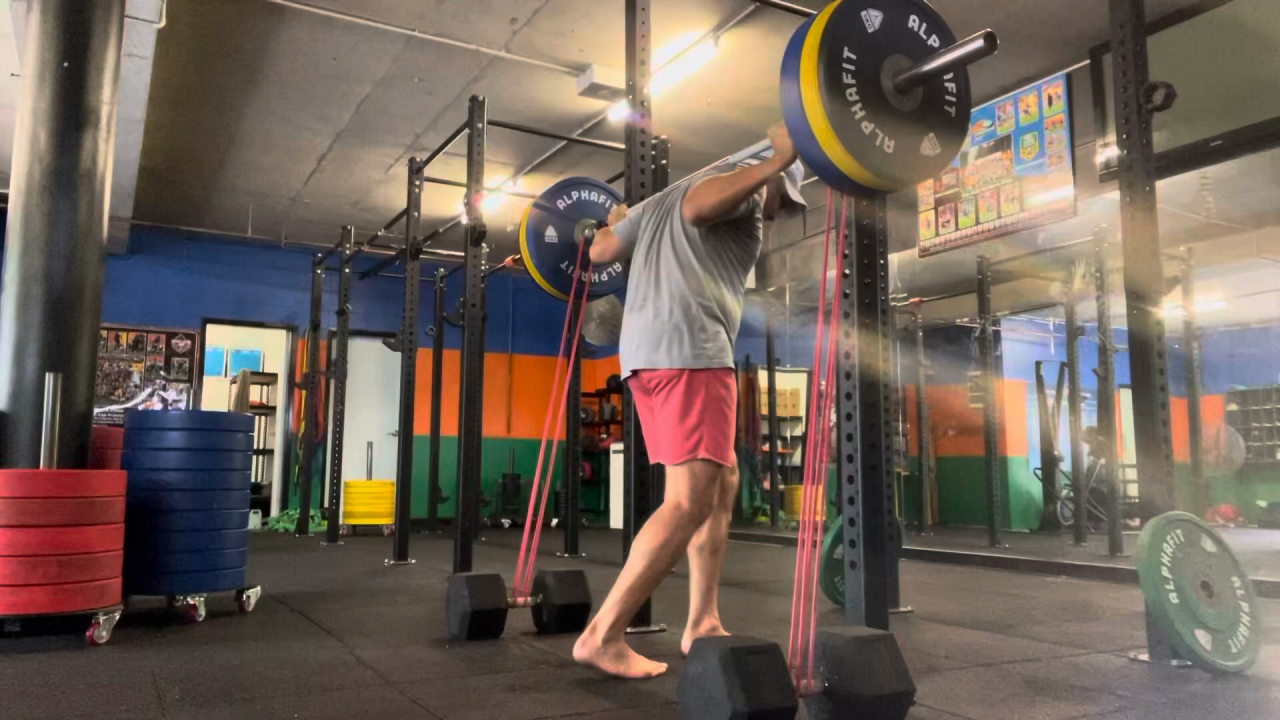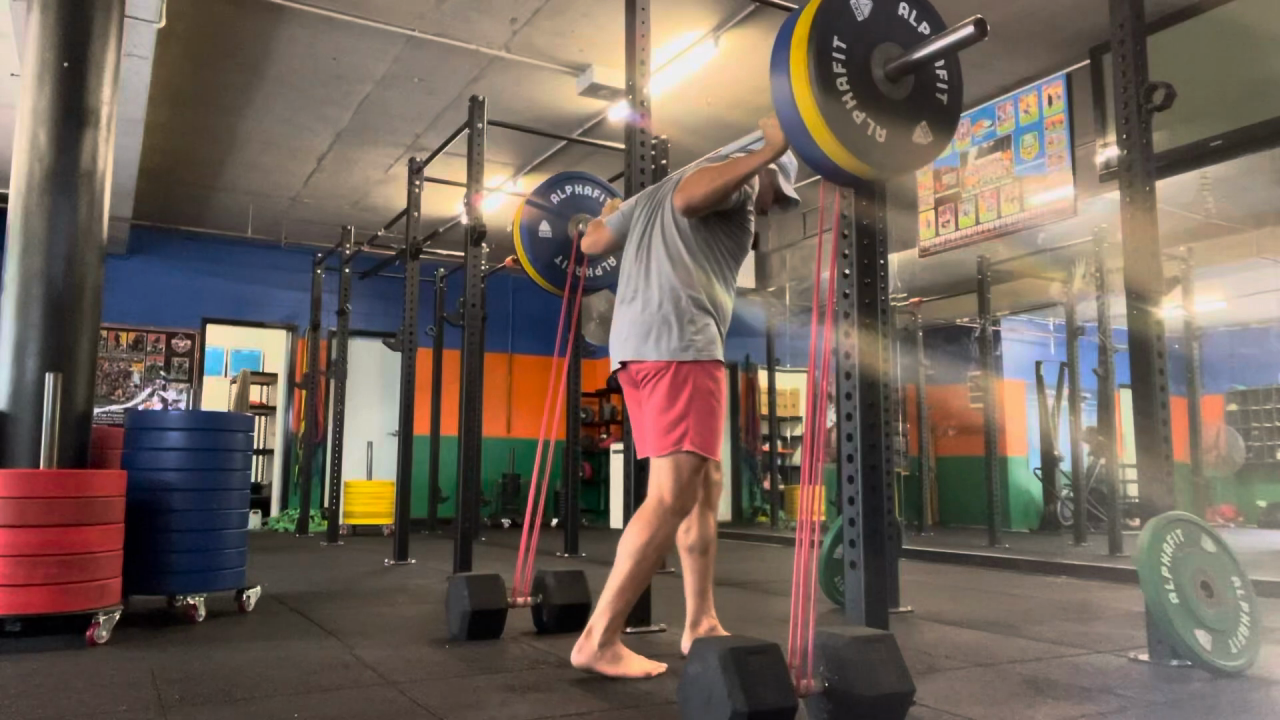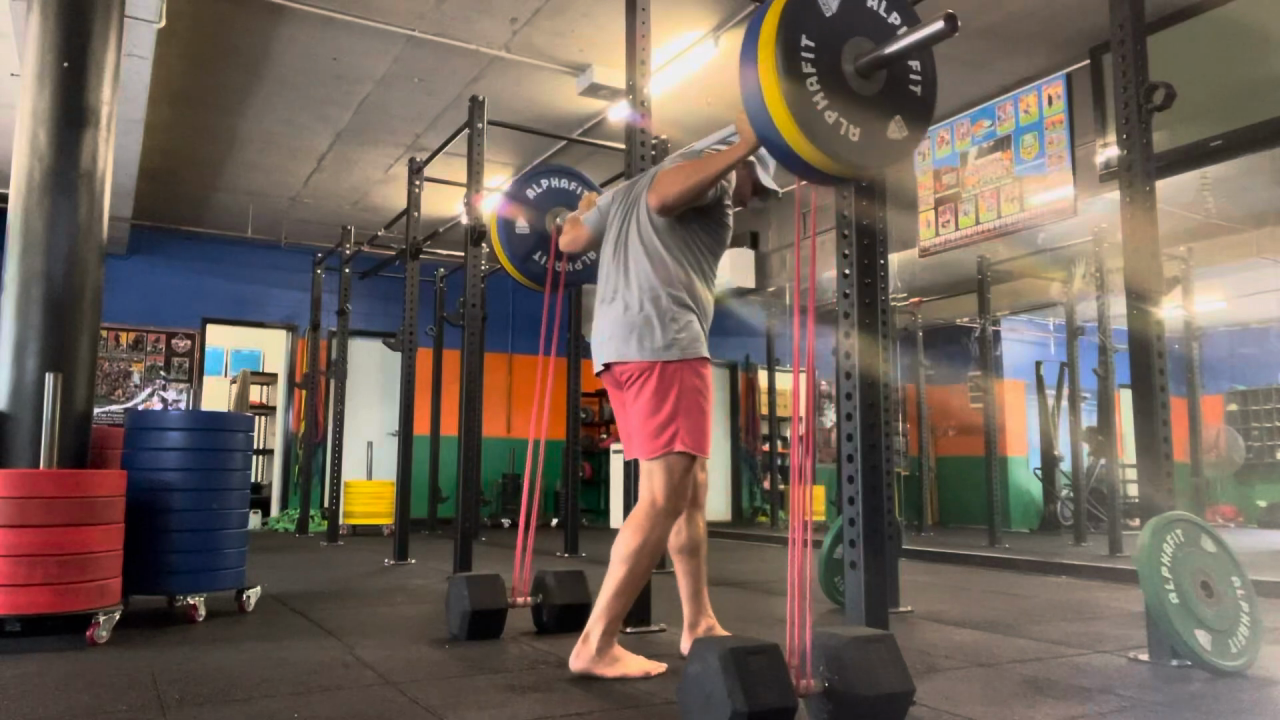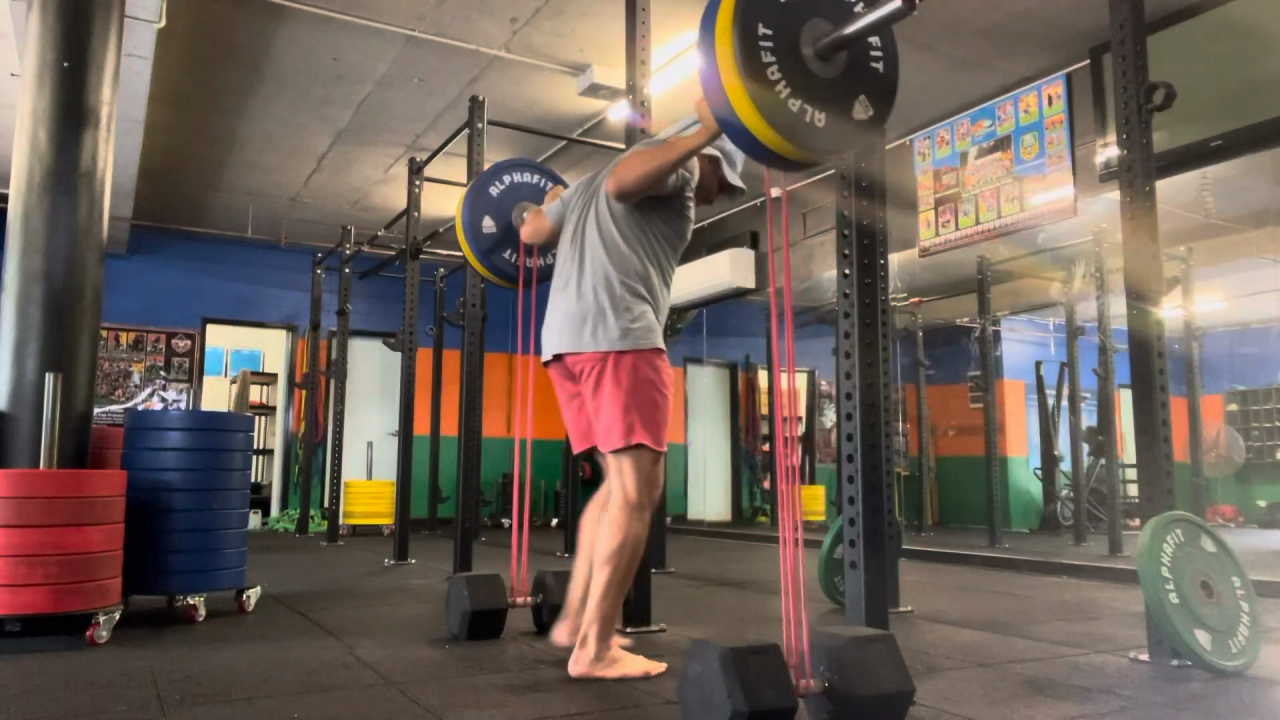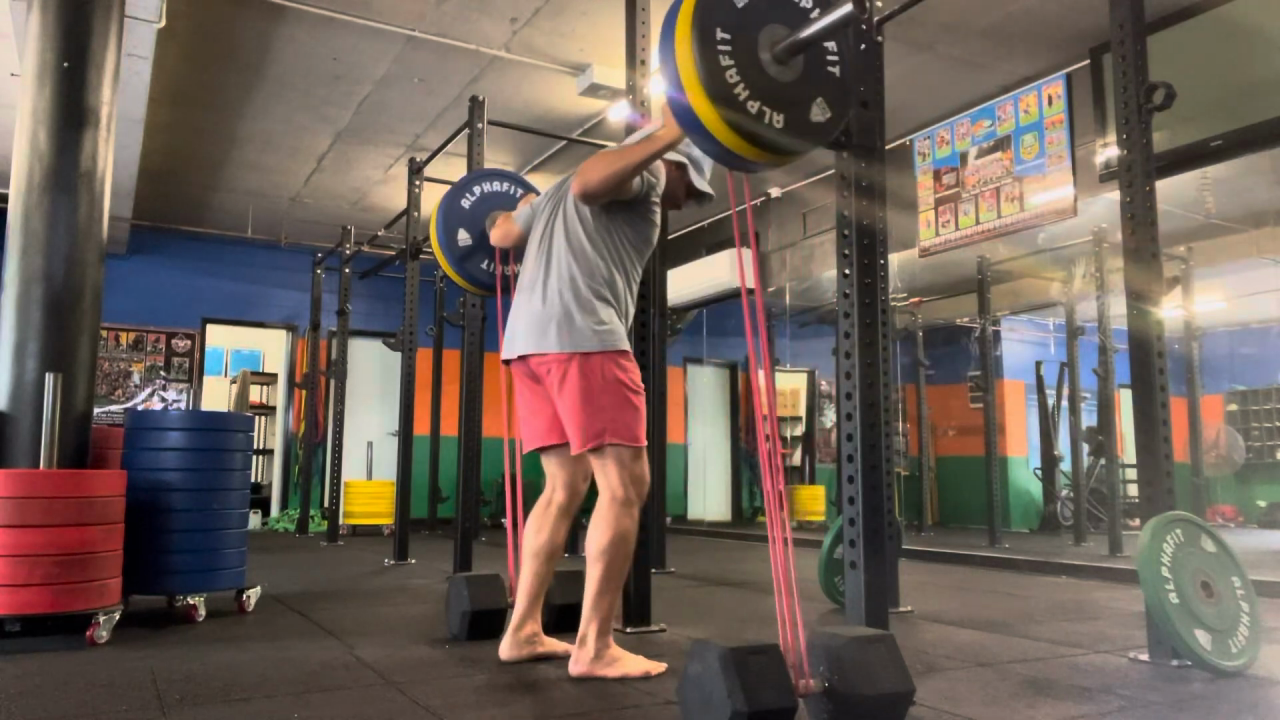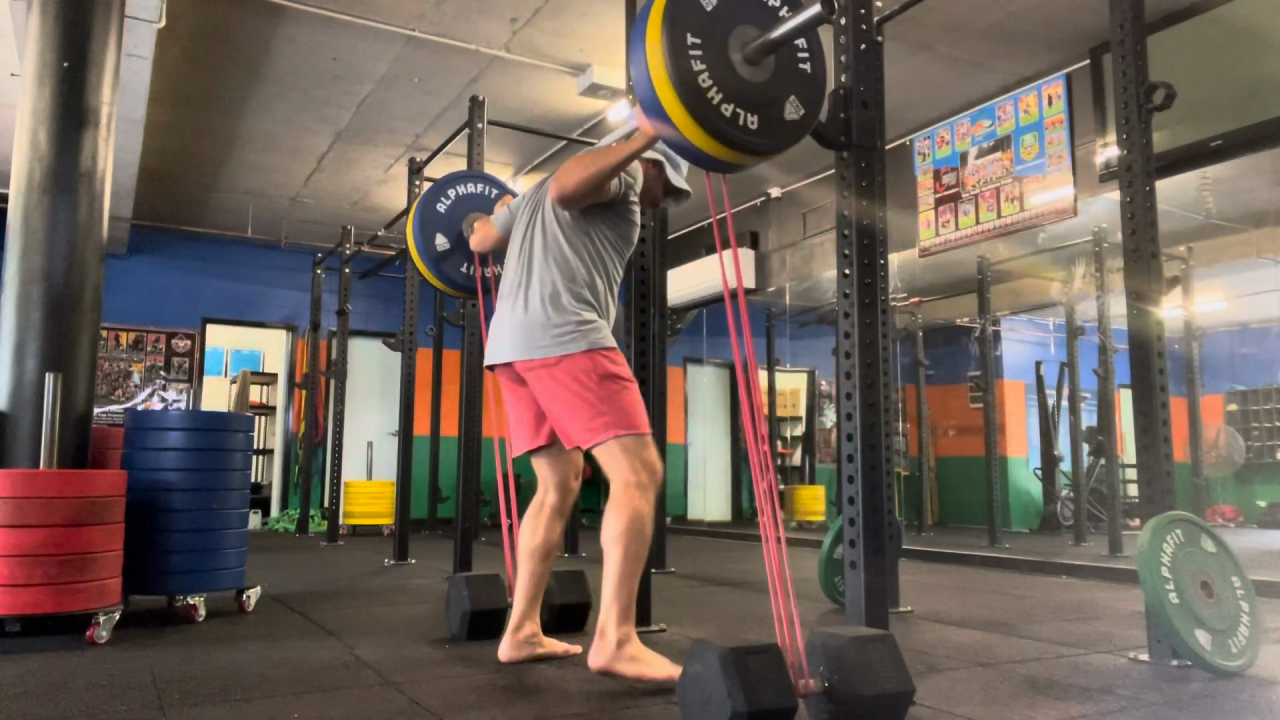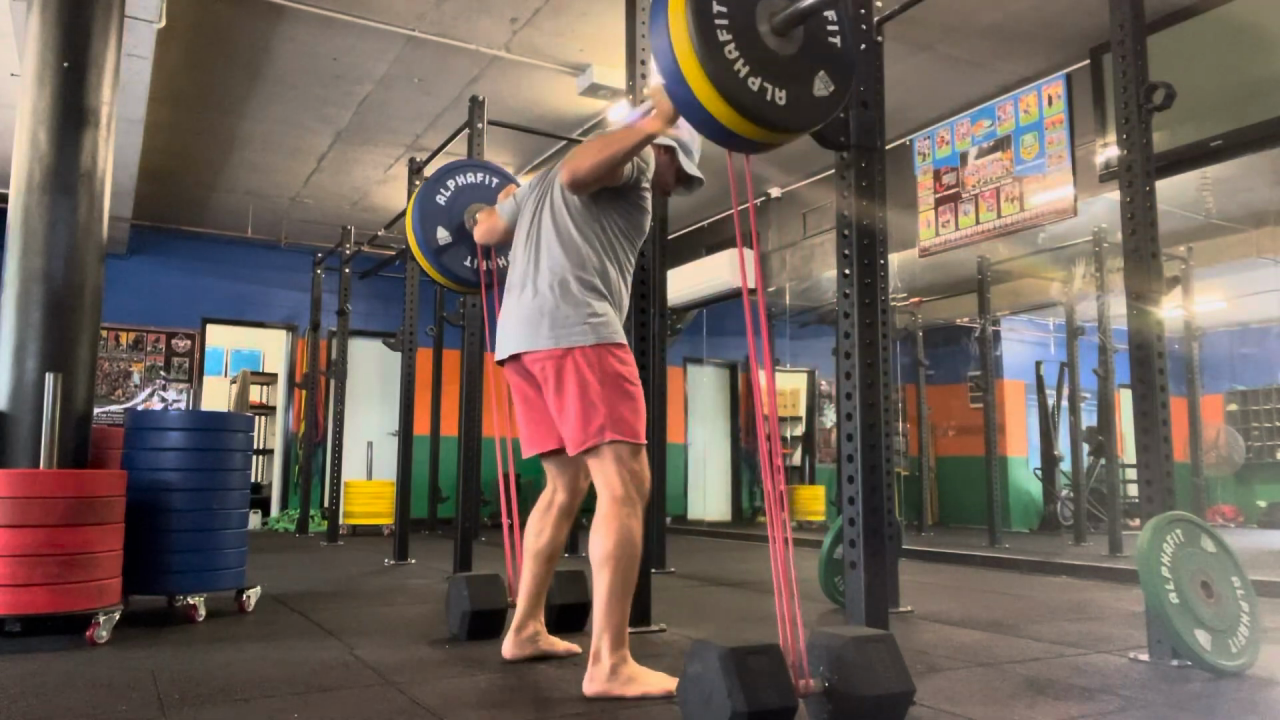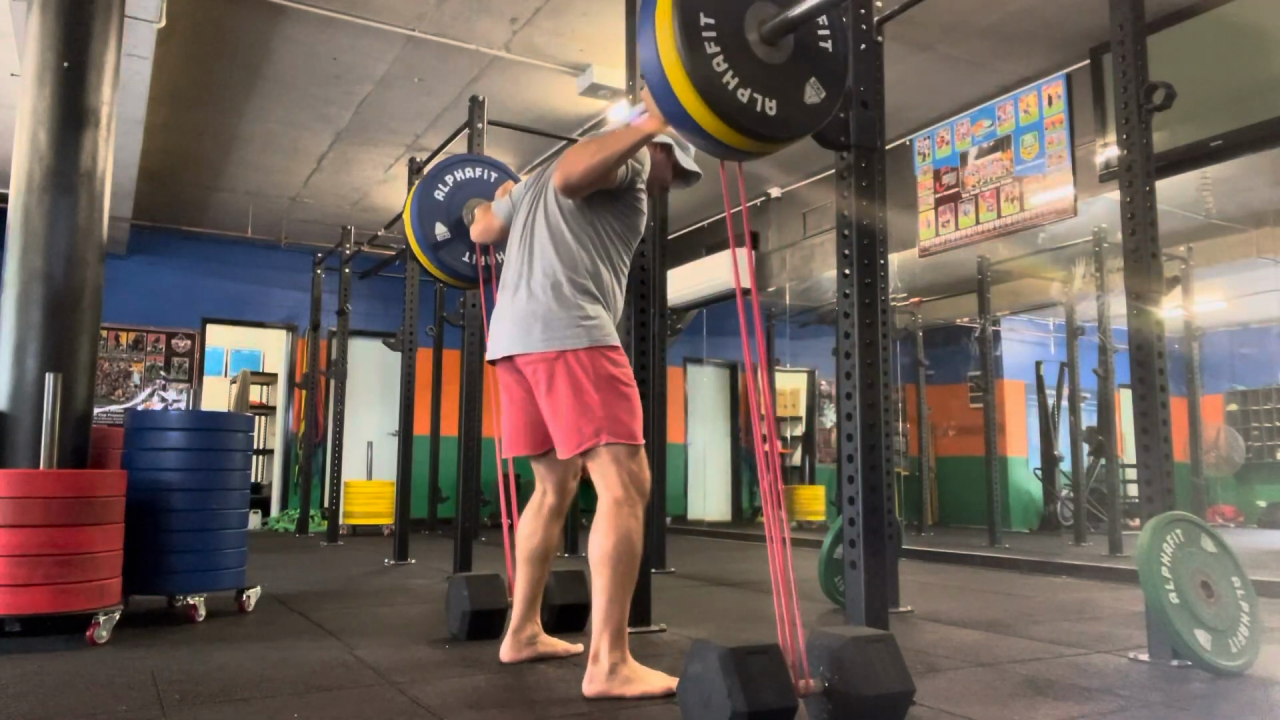
dt=0.4s
person 1, frame 1
left shoulder: (665, 198)
right shoulder: (743, 181)
left elbow: (600, 249)
right elbow: (701, 207)
left wrist: (618, 220)
right wrist: (779, 160)
left hip: (647, 353)
right hip: (689, 351)
left knee: (721, 483)
right knee: (690, 501)
left ankle: (703, 624)
right ankle: (603, 635)
person 1, frame 2
left shoulder: (654, 193)
right shoulder: (738, 176)
left elbow: (592, 242)
right elbow: (691, 197)
left wrist: (611, 214)
right wrist: (773, 149)
left hip: (638, 346)
right hip: (678, 345)
left knee: (704, 486)
right knee: (673, 496)
left ankle: (701, 625)
right ankle: (599, 641)
person 1, frame 3
left shoulder: (628, 189)
right shoulder: (710, 168)
left elbow: (570, 239)
right elbow: (665, 196)
left wrist: (585, 210)
right wrist: (747, 143)
left hip: (618, 346)
right hip: (662, 343)
left knee: (689, 488)
right knee: (663, 497)
left ankle: (700, 624)
right ankle: (596, 644)
person 1, frame 4
left shoulder: (588, 185)
right shoulder: (677, 164)
left elbow: (531, 231)
right elbow: (623, 181)
left wrist: (548, 202)
right wrist: (707, 130)
left hip: (566, 337)
right hip: (617, 334)
left knee: (621, 484)
right knee: (638, 489)
left ankle: (576, 615)
right ankle: (594, 647)
person 1, frame 5
left shoulder: (560, 192)
right shoulder: (648, 170)
left elbow: (501, 235)
right elbow: (589, 182)
left wrist: (524, 206)
right wrist: (670, 134)
left hip: (530, 338)
right hip: (580, 334)
left knee: (566, 486)
right knee: (625, 484)
left ankle: (523, 629)
right ankle: (594, 646)
person 1, frame 6
left shoulder: (534, 195)
right shoulder: (624, 169)
left elbow: (481, 239)
right elbow: (565, 187)
left wrist: (502, 211)
right wrist: (647, 133)
left hip: (516, 343)
right hip: (567, 338)
left knee: (561, 486)
right knee: (637, 472)
left ankle: (523, 630)
right ankle: (615, 640)
person 1, frame 7
left shoulder: (542, 181)
right shoulder: (636, 153)
left elbow: (485, 231)
right elbow: (577, 170)
left wrist: (505, 201)
right wrist: (659, 119)
left hip: (523, 336)
right hip: (576, 330)
left knee: (568, 486)
right knee: (625, 483)
left ankle: (525, 628)
right ankle: (609, 664)
person 1, frame 8
left shoulder: (538, 180)
right shoulder: (631, 155)
left elbow: (481, 230)
right elbow: (569, 175)
left wrist: (503, 198)
right wrist: (653, 120)
left hip: (515, 335)
right hip: (568, 332)
left knee: (557, 484)
right knee: (626, 483)
left ankle: (524, 631)
right ankle: (609, 663)
